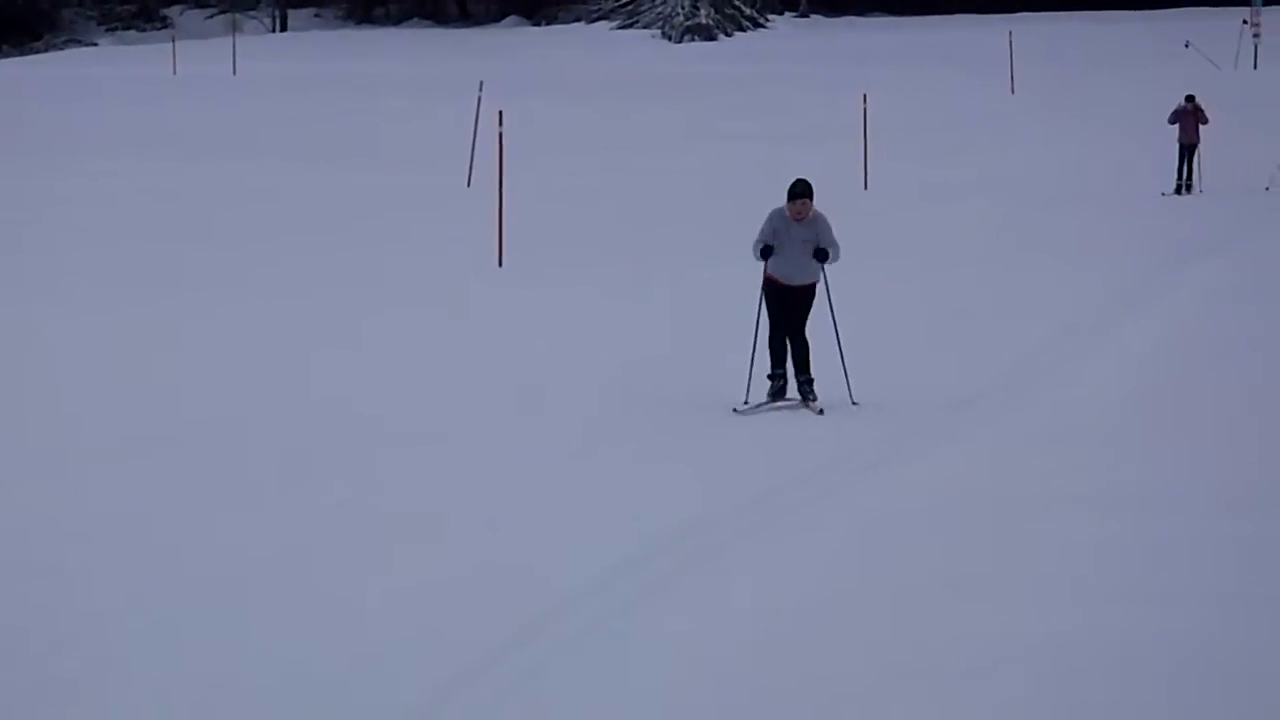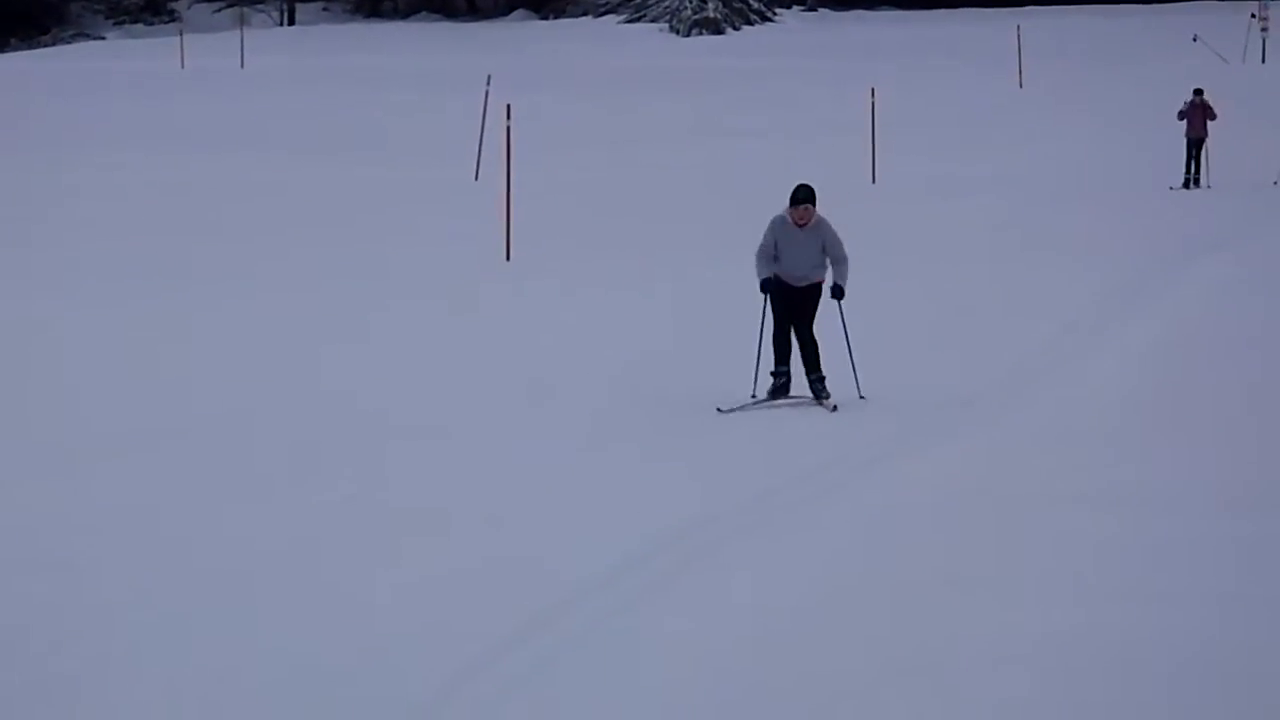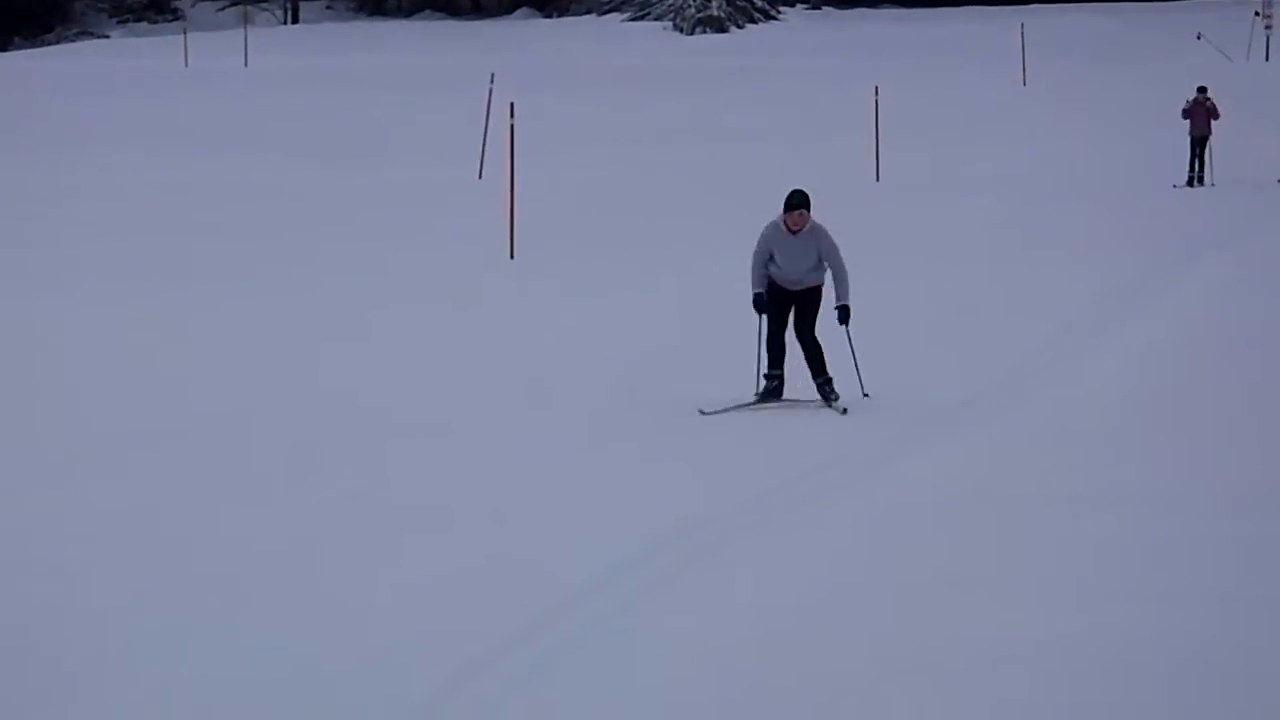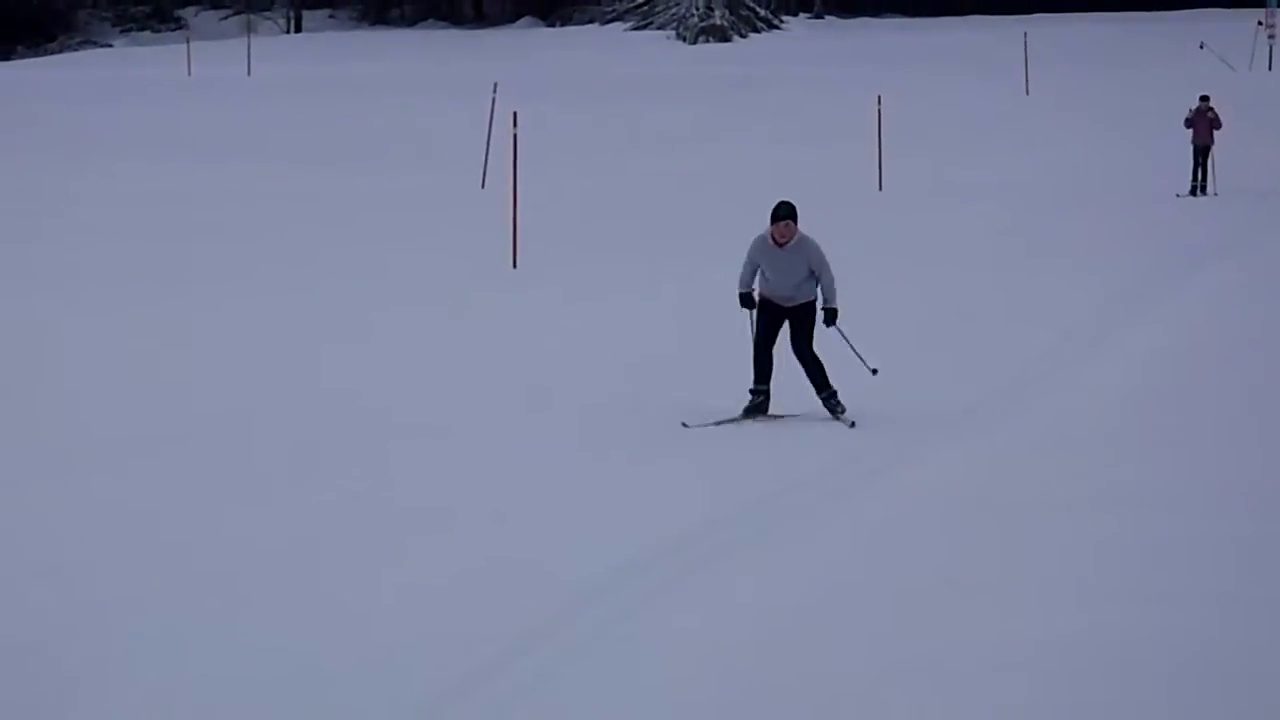
dt=0.1s
person 1, frame 1
left shoulder: (819, 221)
right shoulder: (776, 217)
left elbow: (834, 251)
right elbow: (757, 247)
left wrist: (826, 254)
right wrist: (764, 251)
left hip: (805, 285)
right hip: (775, 282)
left knee: (796, 331)
right knee: (777, 329)
left ankle: (805, 382)
right ankle: (778, 379)
person 1, frame 2
left shoulder: (823, 226)
right shoulder: (778, 223)
left elbow: (840, 258)
right elbow: (763, 255)
left wrist: (839, 284)
right wrist: (764, 278)
left hip: (810, 285)
right hip: (780, 282)
left knee: (803, 330)
right knee: (782, 327)
left ankle: (816, 380)
right ankle: (781, 377)
person 1, frame 3
left shoulder: (819, 234)
right shoulder: (772, 231)
left elbow: (837, 266)
right elbow: (759, 261)
left wrist: (843, 302)
right wrist: (757, 291)
left hip: (809, 288)
right hip: (777, 287)
left knee: (805, 334)
right knee: (775, 330)
left ankle: (824, 384)
right ankle: (774, 382)
person 1, frame 4
left shoulder: (807, 246)
right shoulder: (760, 243)
left elbow: (825, 274)
right elbow: (750, 265)
left wrist: (830, 305)
right wrist: (744, 290)
left hip: (803, 305)
right hip: (770, 302)
left knee: (803, 350)
right knee: (762, 344)
left ankle: (828, 396)
right ankle: (760, 396)
